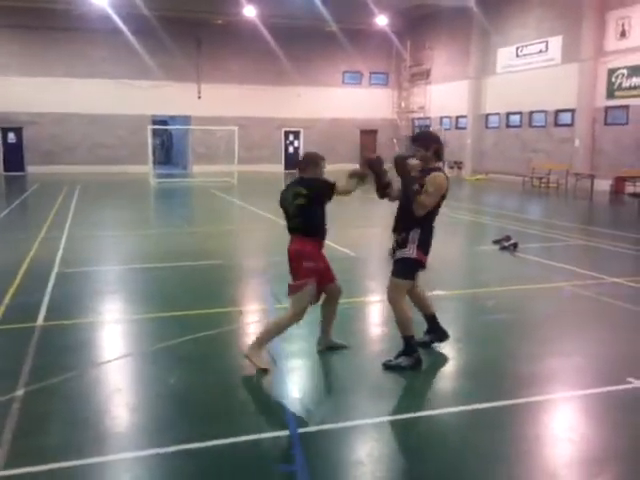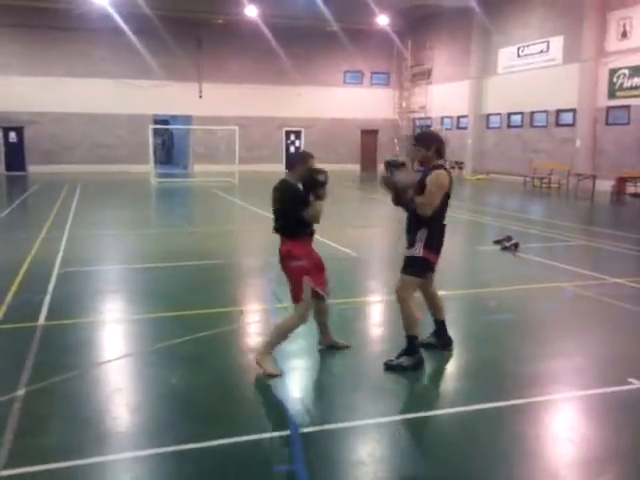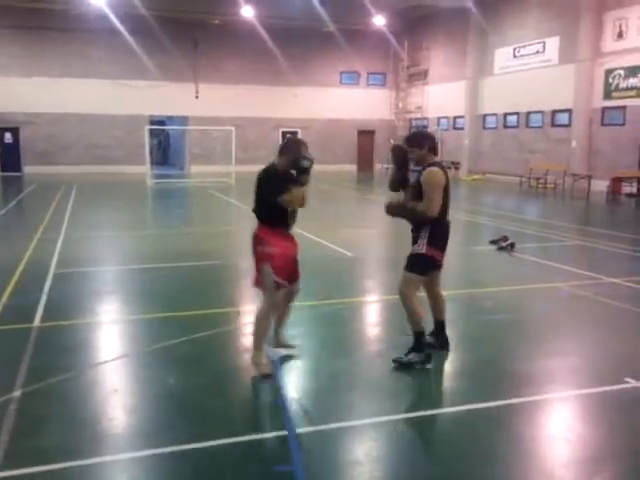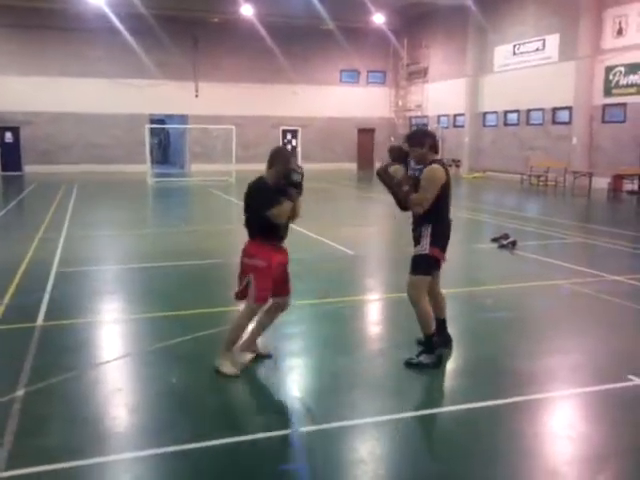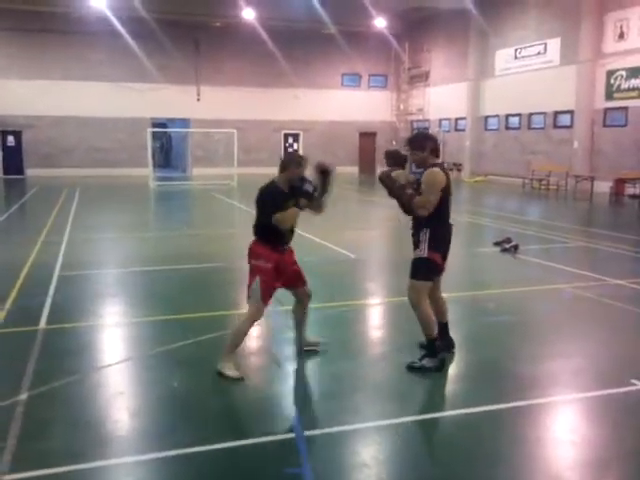
dt=0.2s
person 1, frame 1
left shoulder: (437, 178)
right shoulder: (416, 174)
left elbow: (420, 208)
right elbow: (389, 196)
left wrist: (411, 178)
right wrist: (379, 173)
left hip: (415, 240)
right hip: (406, 237)
left knee: (395, 295)
right knee: (410, 287)
left ankle: (410, 354)
right ankle: (436, 330)
person 1, frame 2
left shoulder: (438, 176)
right shoulder: (430, 173)
left elbow: (425, 209)
right elbow: (416, 202)
left wrist: (400, 190)
right wrist: (400, 189)
left hip: (425, 239)
right hip: (425, 238)
left knee: (403, 293)
right knee: (427, 288)
left ankle: (412, 353)
right ankle: (442, 336)
person 1, frame 3
left shoulder: (432, 173)
right shoulder: (429, 172)
left elbow: (431, 211)
right elbow: (417, 199)
left wrist: (401, 209)
left hip: (429, 237)
right hip: (432, 236)
left knee: (407, 290)
right knee: (432, 287)
left ankle: (420, 348)
right ankle: (439, 336)
person 1, frame 4
left shoulder: (434, 170)
right shoulder: (429, 170)
left elbow: (418, 205)
right elbow: (413, 199)
left wrist: (395, 182)
right wrist: (399, 181)
left hip: (431, 236)
right hip: (432, 234)
left knee: (416, 292)
right knee: (432, 287)
left ankle: (431, 351)
right ankle: (441, 335)
person 1, frame 5
left shoulder: (433, 174)
right shoulder: (433, 173)
left elbow: (422, 208)
right elbow: (414, 205)
left wrist: (398, 187)
right wrist: (399, 186)
left hip: (431, 240)
right hip: (433, 239)
left knee: (416, 296)
right knee: (433, 291)
left ankle: (434, 354)
right ankle: (444, 339)
person 2, frame 1
left shoulder: (288, 191)
right shoulder: (316, 185)
right elbow: (346, 189)
right wrist: (359, 177)
left hip: (303, 247)
right hip: (307, 250)
left knee: (334, 291)
right knee: (296, 311)
left ankle: (325, 339)
right ankle: (255, 348)
person 2, frame 2
left shoulder: (289, 188)
right shoulder: (289, 191)
left elbow: (308, 214)
right elbow: (314, 217)
left wrist: (316, 189)
right wrist: (319, 191)
left hip: (301, 249)
right hip: (296, 252)
left knee: (320, 295)
right knee: (302, 312)
left ankle: (326, 339)
right ankle: (264, 355)
person 2, frame 3
left shoulder: (288, 174)
right shoulder: (270, 176)
left elbow: (301, 202)
right elbow: (293, 202)
left wrist: (303, 175)
right wrist: (302, 177)
left hip: (284, 236)
right hip: (269, 239)
left knee: (291, 289)
right knee: (273, 298)
left ankle: (277, 336)
right ankle: (258, 355)
person 2, frame 4
left shoulder: (280, 186)
right shoulder: (258, 189)
left elbow: (293, 216)
right elbow: (280, 217)
left wrist: (294, 190)
right wrist: (292, 190)
left hip: (277, 250)
right hip: (259, 252)
left knee: (282, 301)
right knee: (251, 309)
left ankle: (248, 343)
right ankle: (224, 356)
person 2, frame 5
left shoulder: (292, 190)
right shoulder: (269, 193)
left elbow: (318, 208)
right elbow: (284, 223)
left wrist: (323, 184)
right wrist: (303, 199)
left hip: (282, 252)
right hip: (264, 254)
left knee: (304, 294)
right knee: (255, 311)
left ankle: (301, 339)
right ankle: (226, 359)
